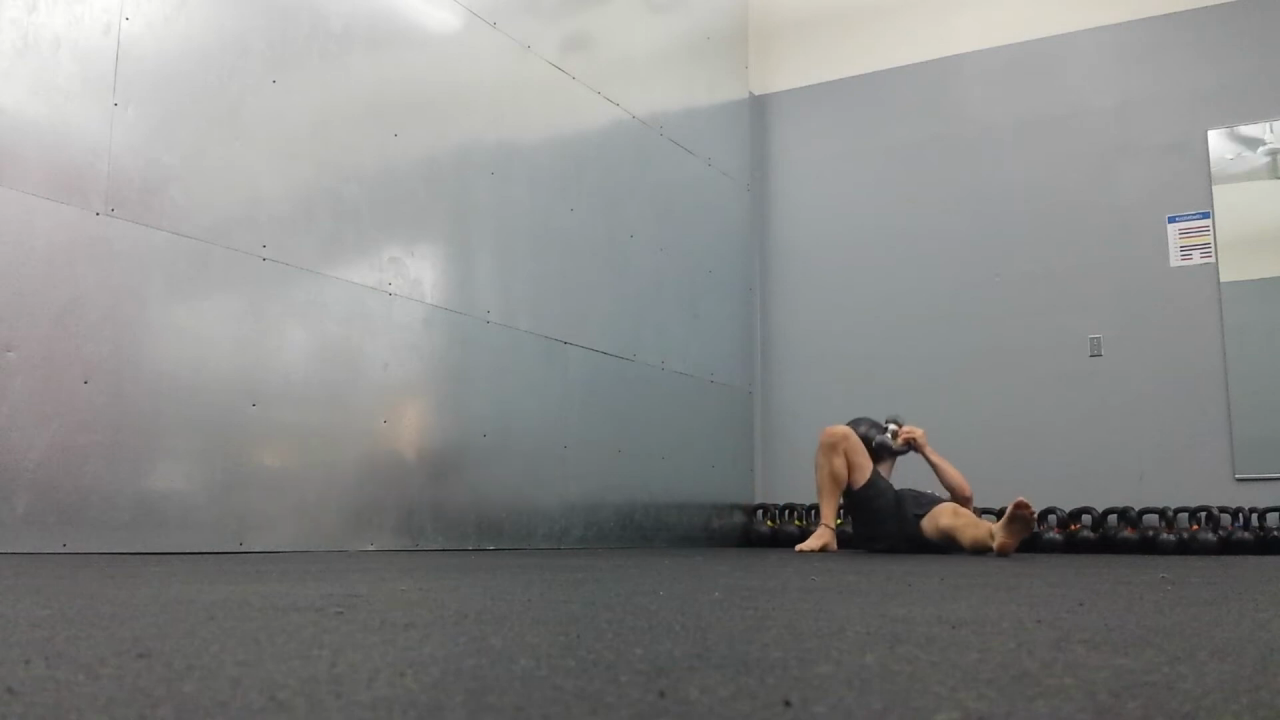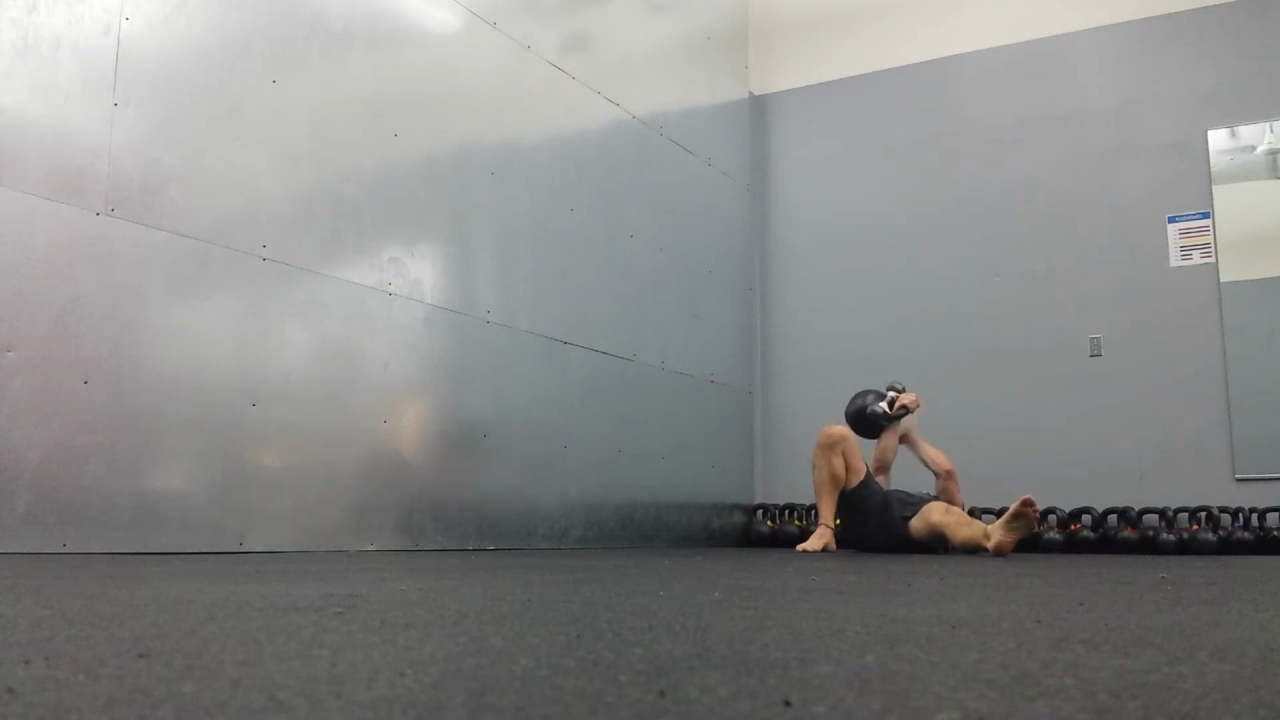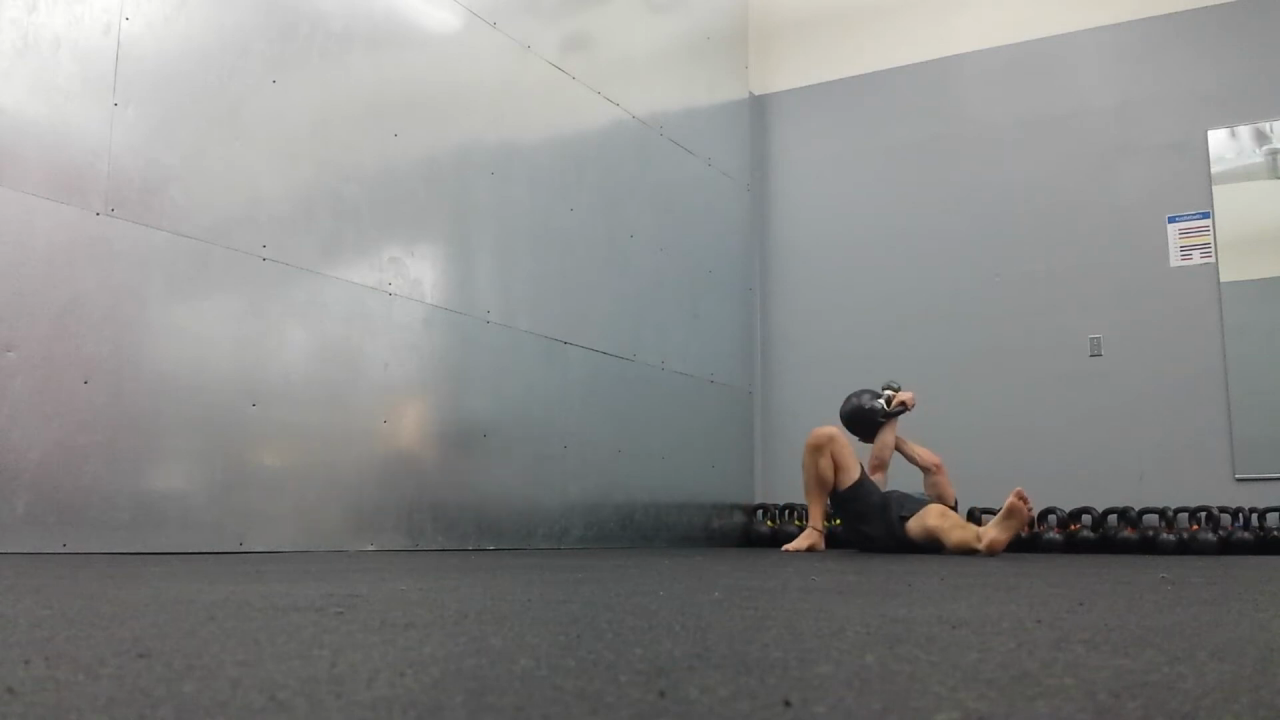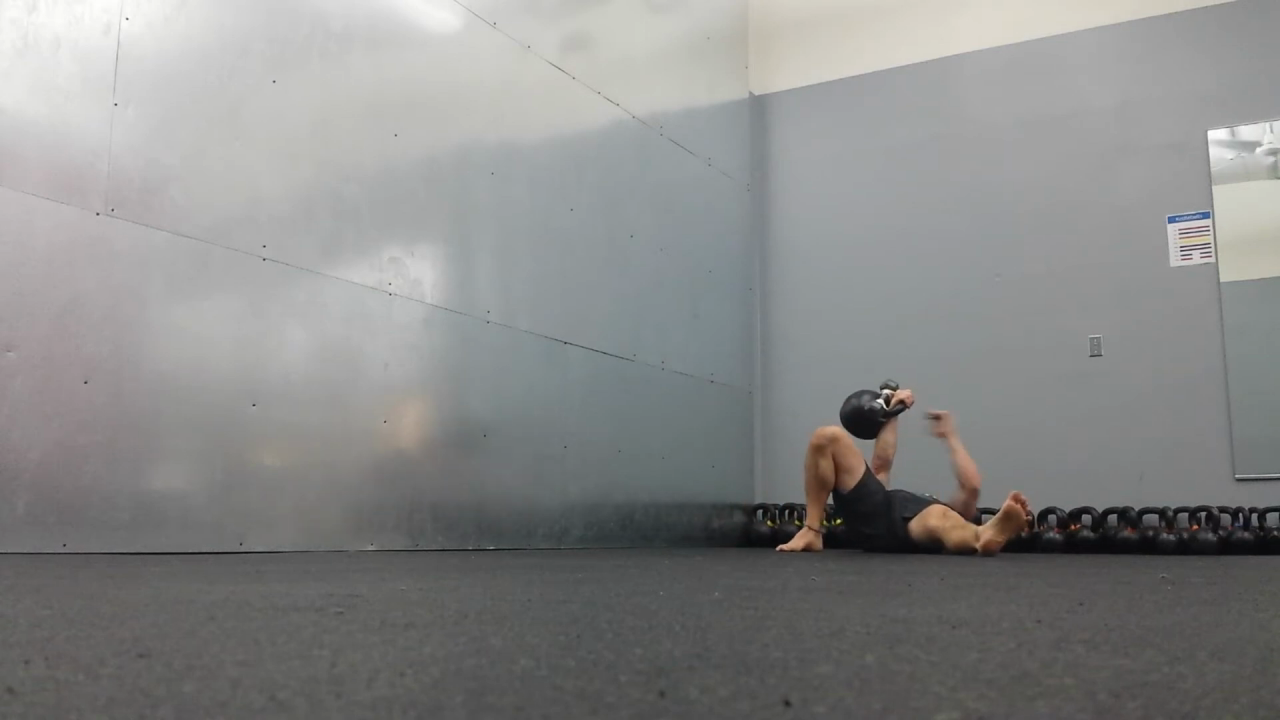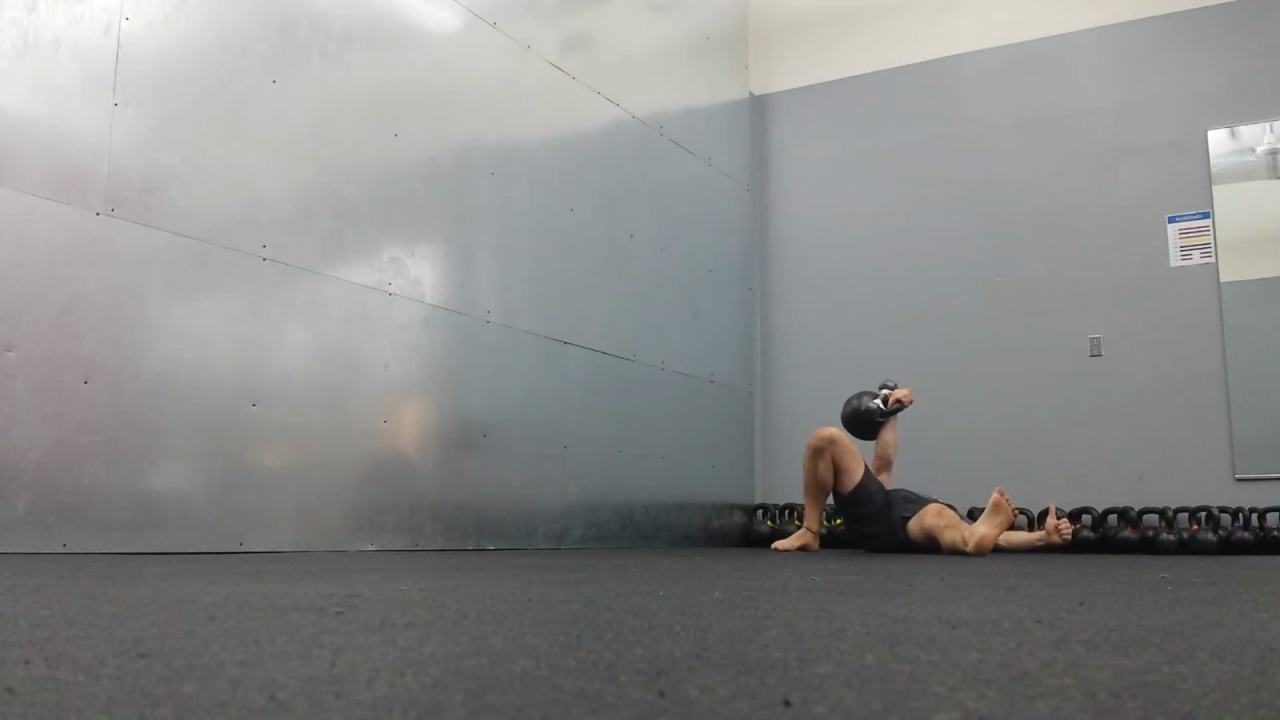
dt=0.5s
person 1, frame 1
left shoulder: (947, 512)
left elbow: (964, 495)
right elbow: (872, 488)
left wrist: (925, 450)
right wrist: (891, 449)
left hip: (922, 532)
right hip: (882, 522)
left knee: (951, 516)
right knee: (837, 435)
left ankle: (998, 535)
right ankle: (826, 532)
person 1, frame 2
left shoulder: (945, 507)
left elbow: (946, 472)
right elbow: (880, 468)
left wrist: (910, 436)
right wrist: (895, 418)
left hip: (909, 532)
right hip: (870, 519)
left knee: (940, 515)
right knee: (835, 436)
left ankle: (994, 535)
right ankle: (825, 531)
person 1, frame 3
left shoulder: (941, 509)
left elbow: (933, 466)
right elbow: (877, 466)
left wrist: (894, 439)
right wrist: (891, 417)
left hip: (910, 530)
right hip: (870, 521)
left knee: (937, 518)
right knee: (824, 437)
left ankle: (987, 536)
right ankle: (815, 532)
person 1, frame 4
left shoulder: (952, 514)
left elbow: (971, 484)
right elbow: (880, 465)
left wrist: (950, 437)
right wrist: (893, 414)
left hip: (910, 530)
right hip: (874, 517)
left knee: (939, 518)
right knee: (828, 437)
left ankle: (986, 536)
right ankle: (812, 532)
person 1, frame 5
left shoulder: (952, 521)
left elbow: (998, 537)
right elbow: (882, 466)
left wrist: (1044, 537)
right wrist: (891, 412)
left hip: (909, 532)
right hip: (874, 517)
right knee: (827, 438)
left ankle: (973, 540)
right ankle: (809, 533)
